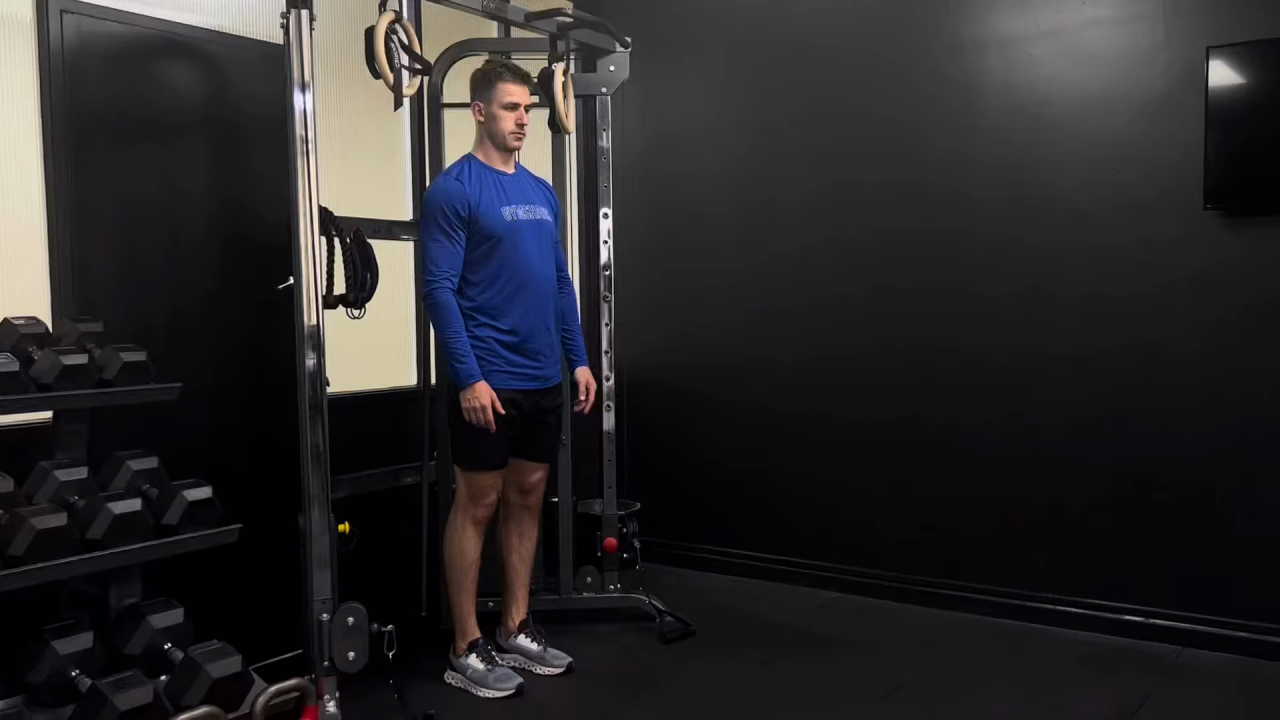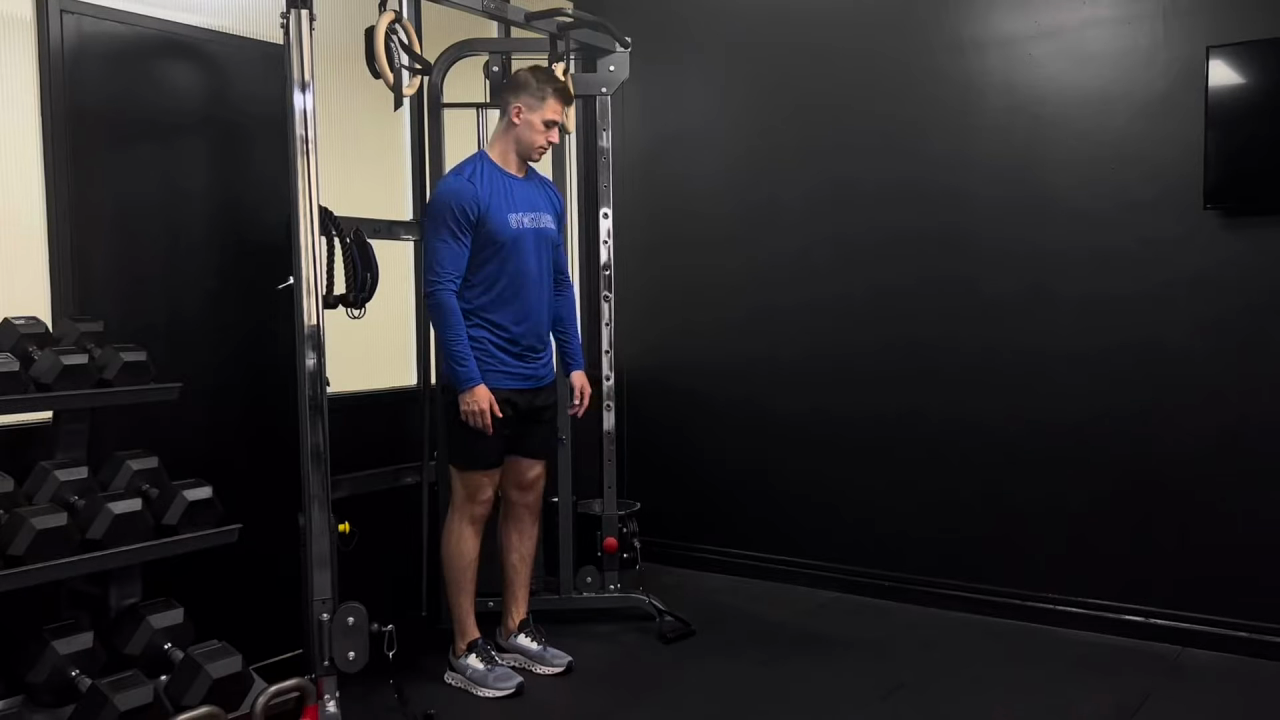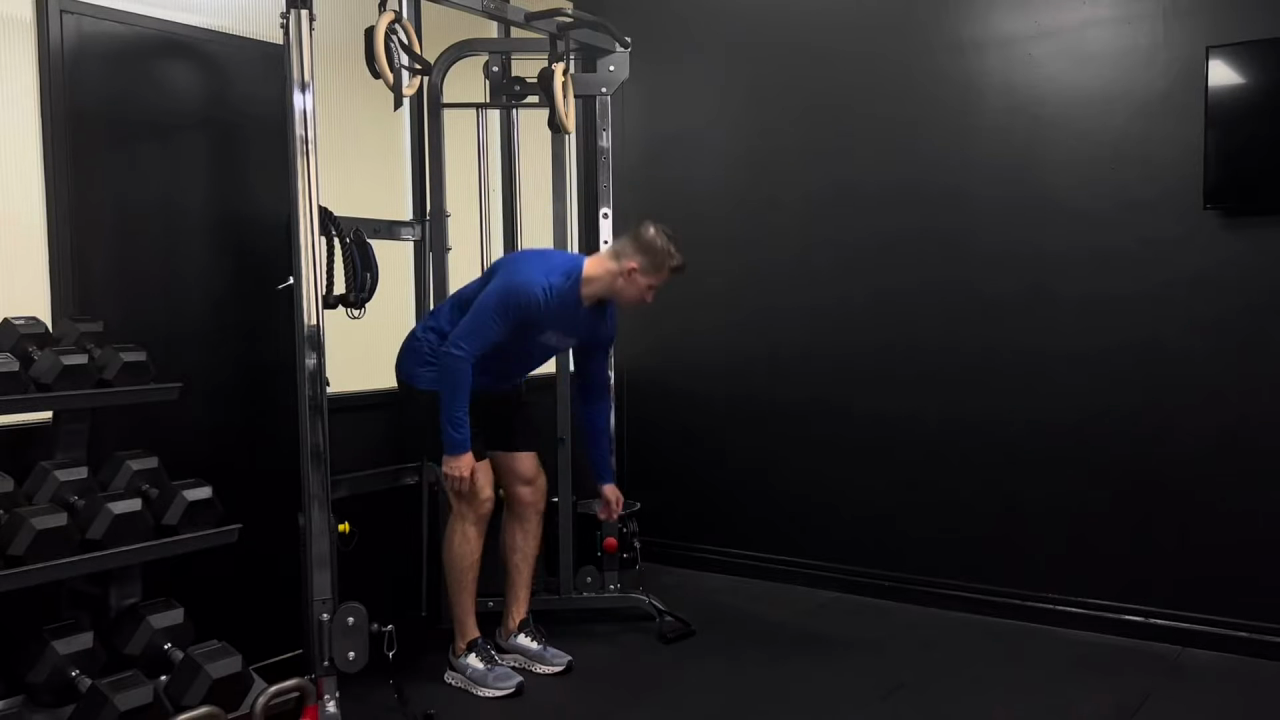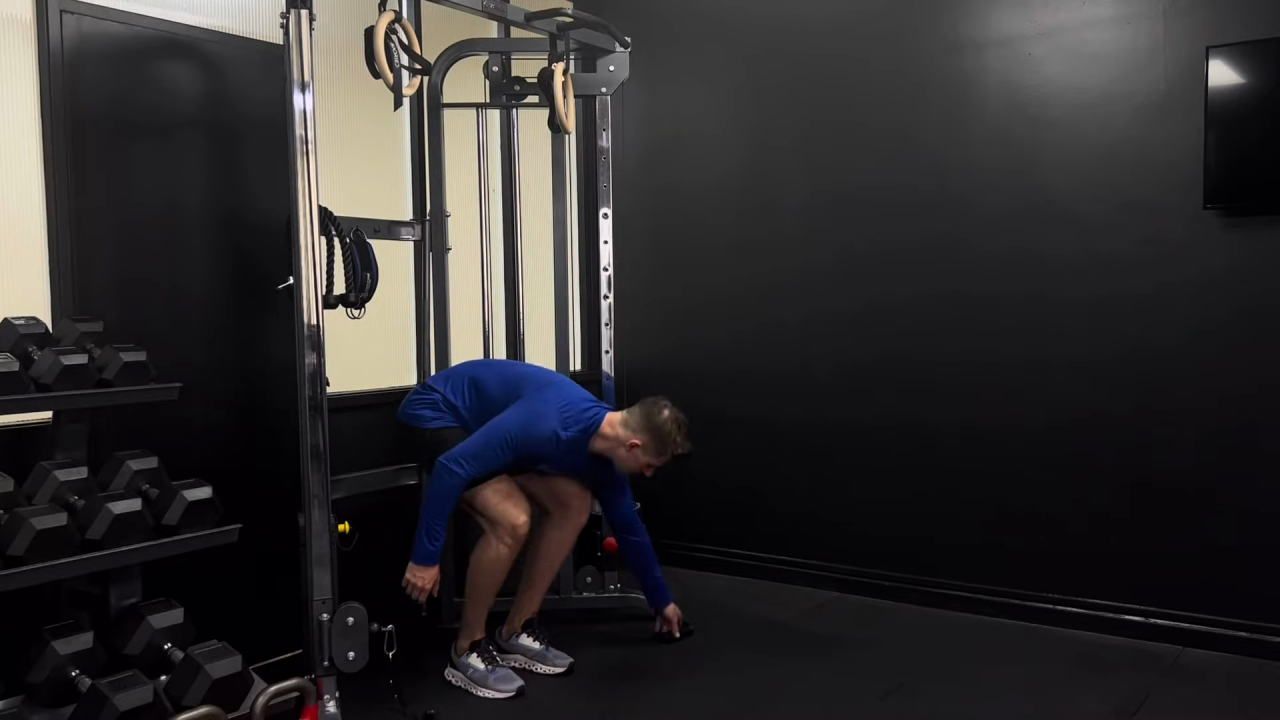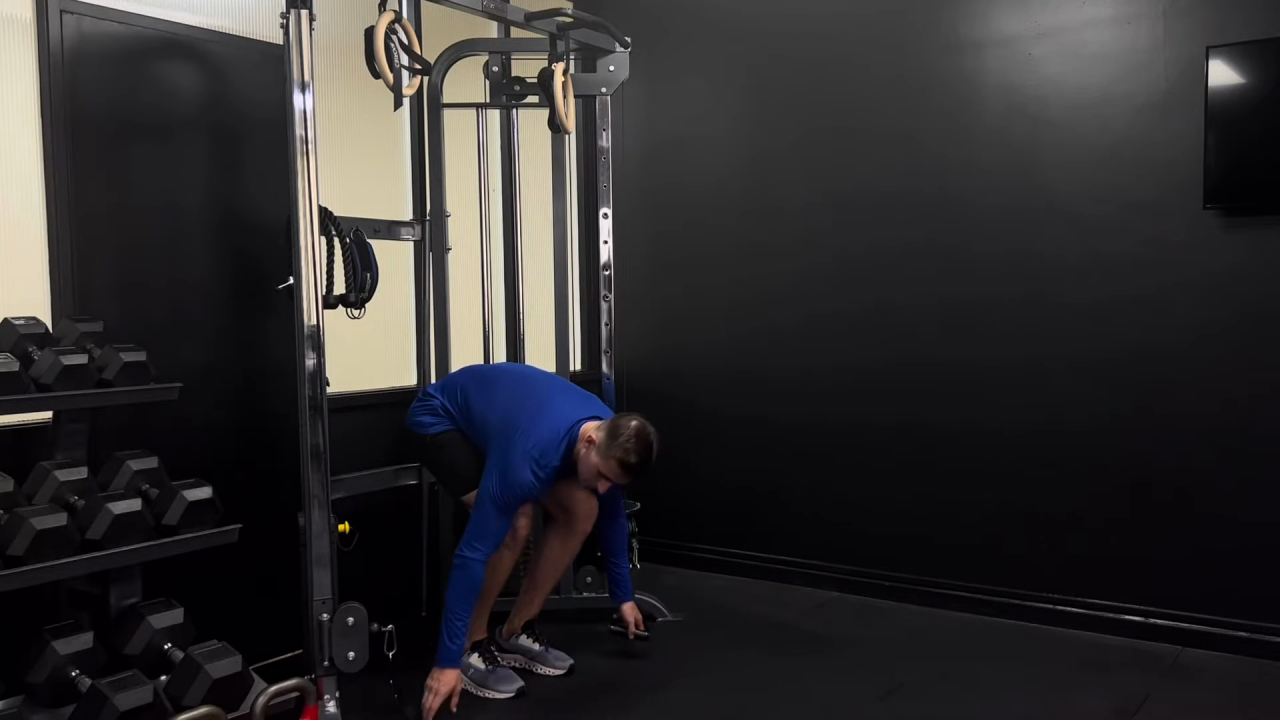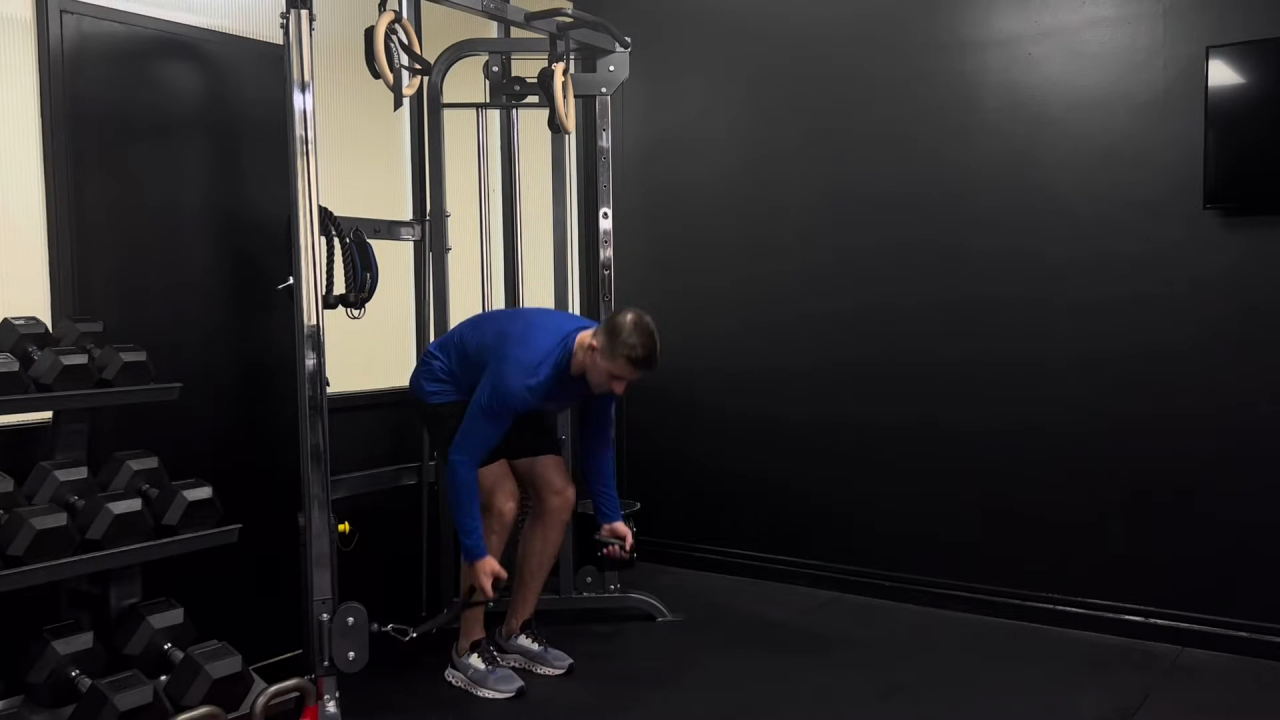
dt=0.5s
person 1, frame 1
left shoulder: (541, 193)
right shoulder: (453, 191)
right elbow: (439, 291)
left wrist: (578, 359)
right wrist: (468, 377)
left hip: (543, 380)
right hip: (488, 382)
left knee: (526, 500)
right knee: (477, 505)
left ankle: (515, 631)
right ankle: (466, 649)
person 1, frame 2
left shoulder: (547, 195)
right shoulder: (462, 191)
left elbow: (560, 285)
right elbow: (442, 291)
left wrist: (574, 362)
right wrist: (468, 380)
left hip: (536, 380)
right hip: (484, 383)
left knee: (527, 498)
right knee: (474, 505)
left ankle: (516, 631)
right ankle: (465, 650)
person 1, frame 3
left shoulder: (598, 314)
right shoulder: (532, 284)
left elbow: (593, 396)
right elbow: (455, 353)
left wrist: (605, 477)
right wrist: (455, 448)
left hip: (494, 384)
right hip: (435, 376)
left knee: (529, 489)
right knee: (476, 497)
left ankle: (515, 631)
right ankle: (465, 649)
person 1, frame 4
left shoulder: (602, 451)
right shoulder: (549, 425)
left elbow: (628, 527)
right elbow: (451, 466)
left wrist: (661, 599)
right wrist: (426, 557)
left hip: (488, 422)
right hip: (436, 414)
left knee: (574, 504)
right knee: (513, 520)
left ankle: (516, 632)
right ankle: (468, 649)
person 1, frame 5
left shoulder: (612, 440)
right shoulder: (529, 460)
left elbow: (612, 517)
right elbow: (473, 554)
left wrist: (623, 596)
right wrist: (449, 661)
left hip: (497, 406)
right hip: (439, 419)
left knee: (582, 511)
right knee: (515, 524)
left ankle: (514, 633)
right ankle: (472, 647)
person 1, frame 6
left shoulder: (603, 365)
right shoulder: (524, 373)
left elbow: (598, 441)
right elbow: (462, 459)
left wrist: (610, 516)
right wrist: (475, 552)
left hip: (507, 387)
right hip: (448, 388)
left knee: (558, 495)
right knee: (502, 503)
left ankle: (515, 632)
right ankle: (469, 650)
